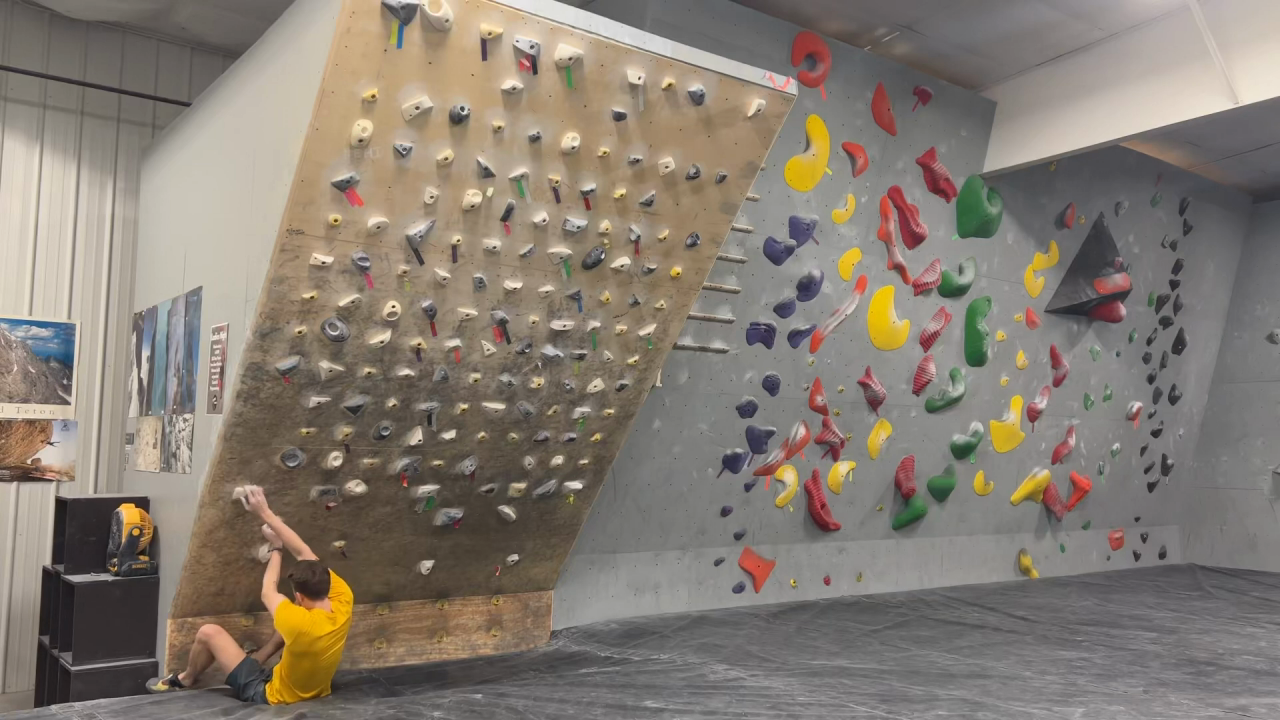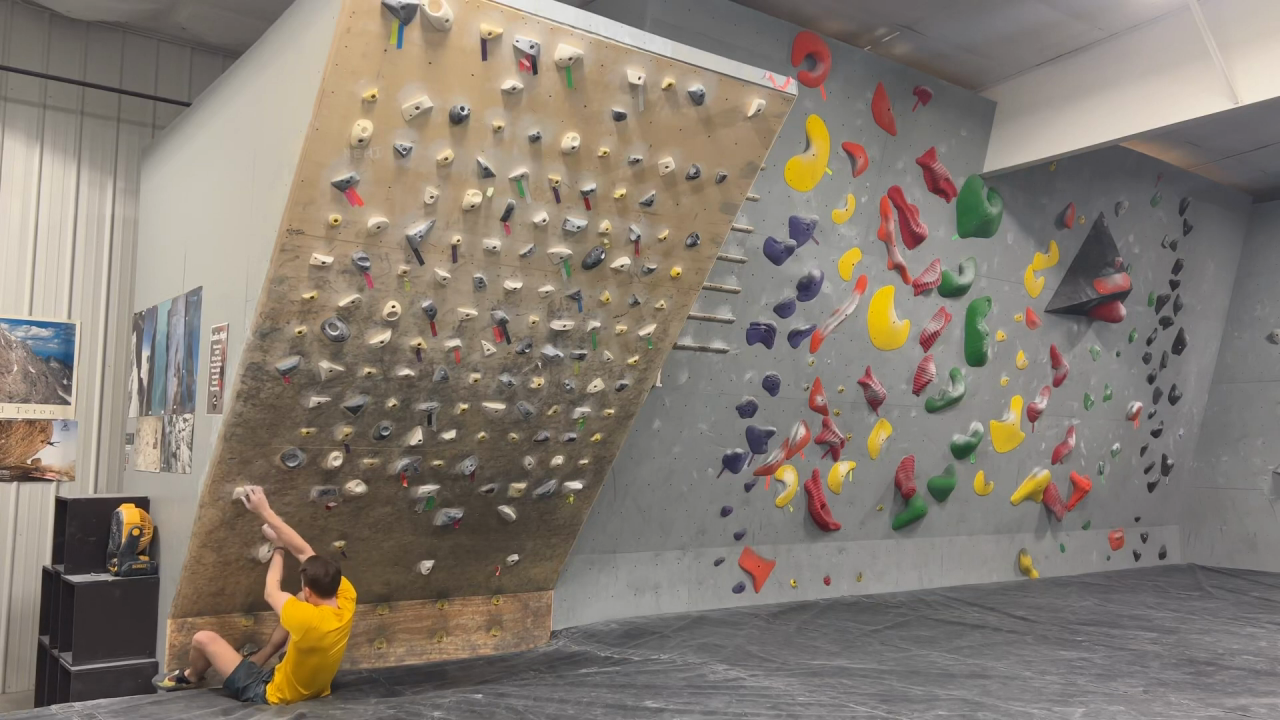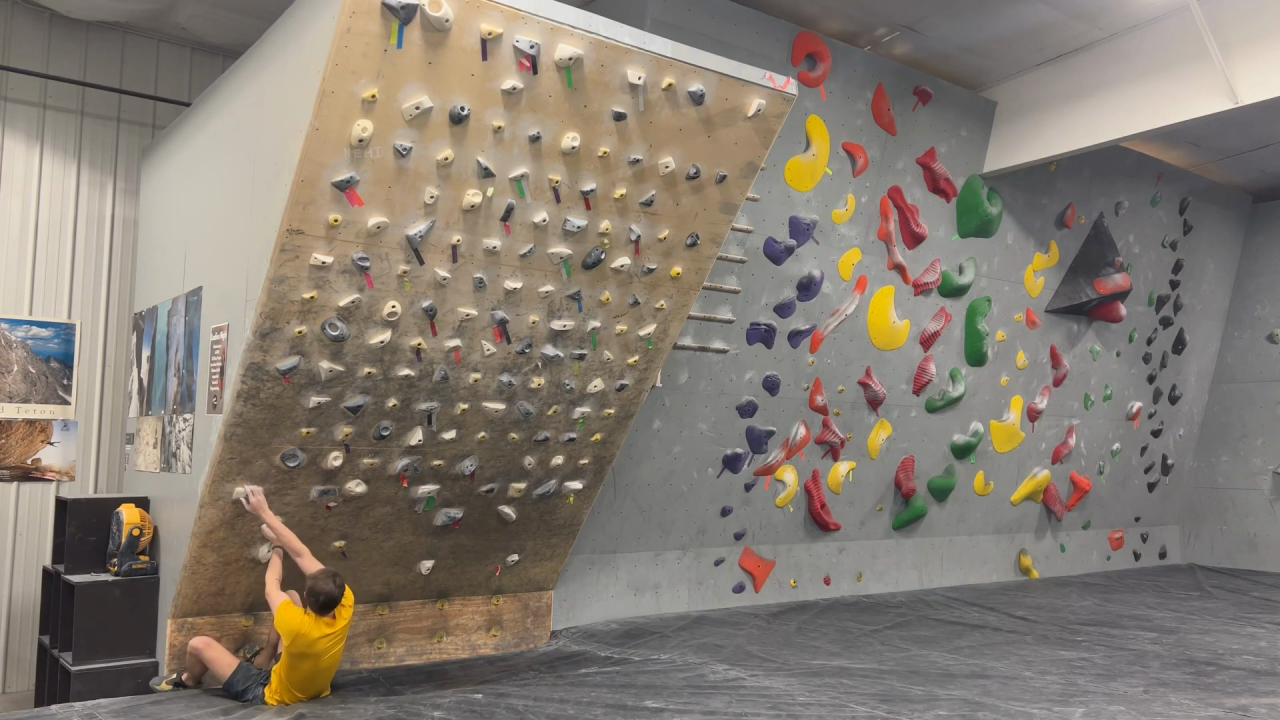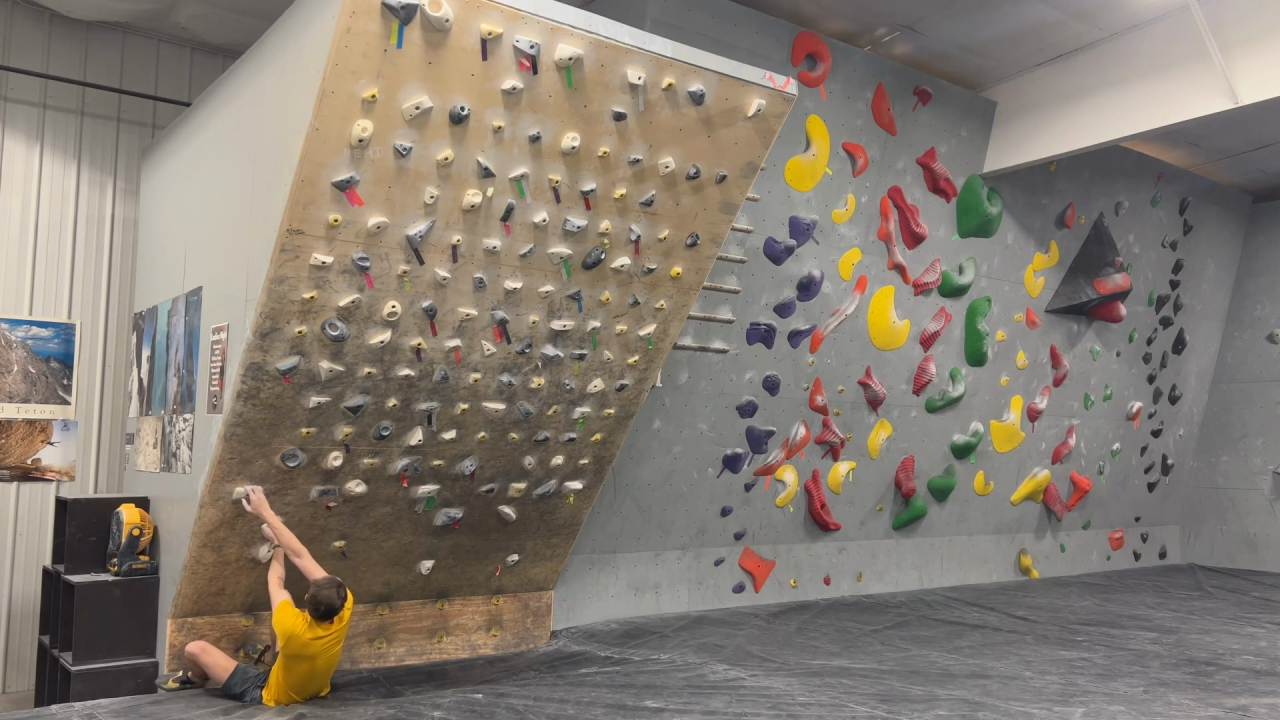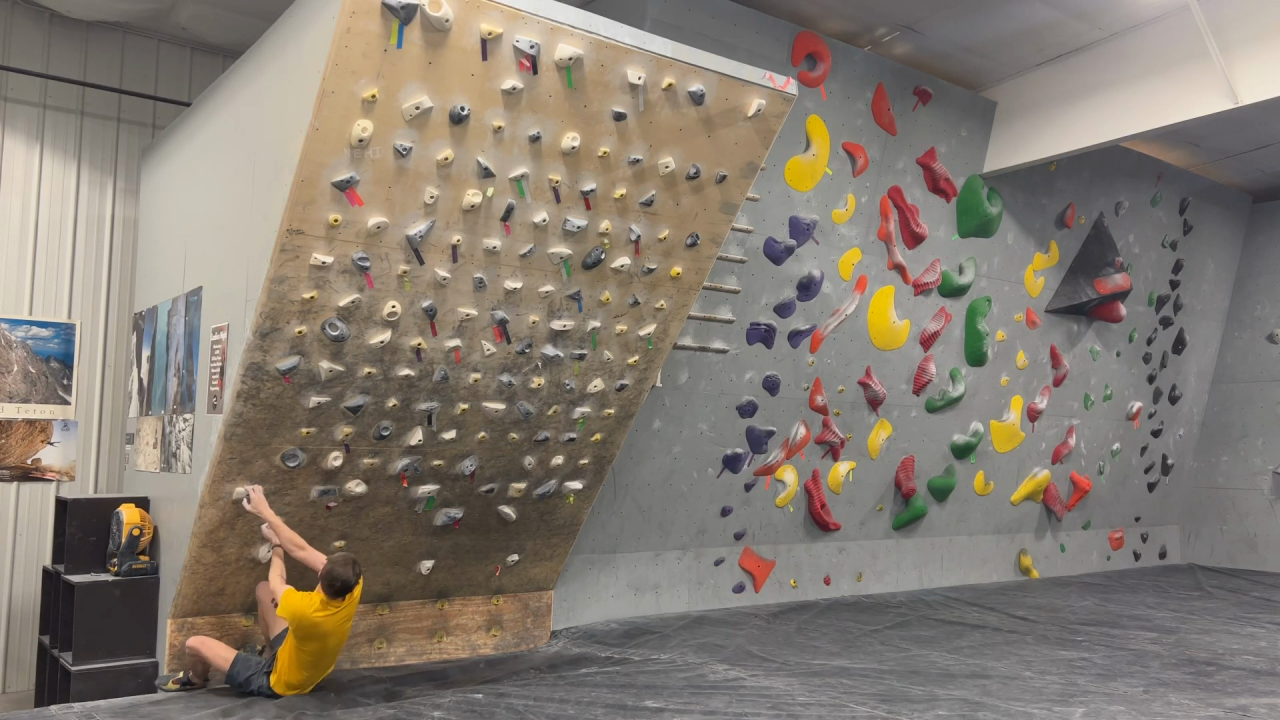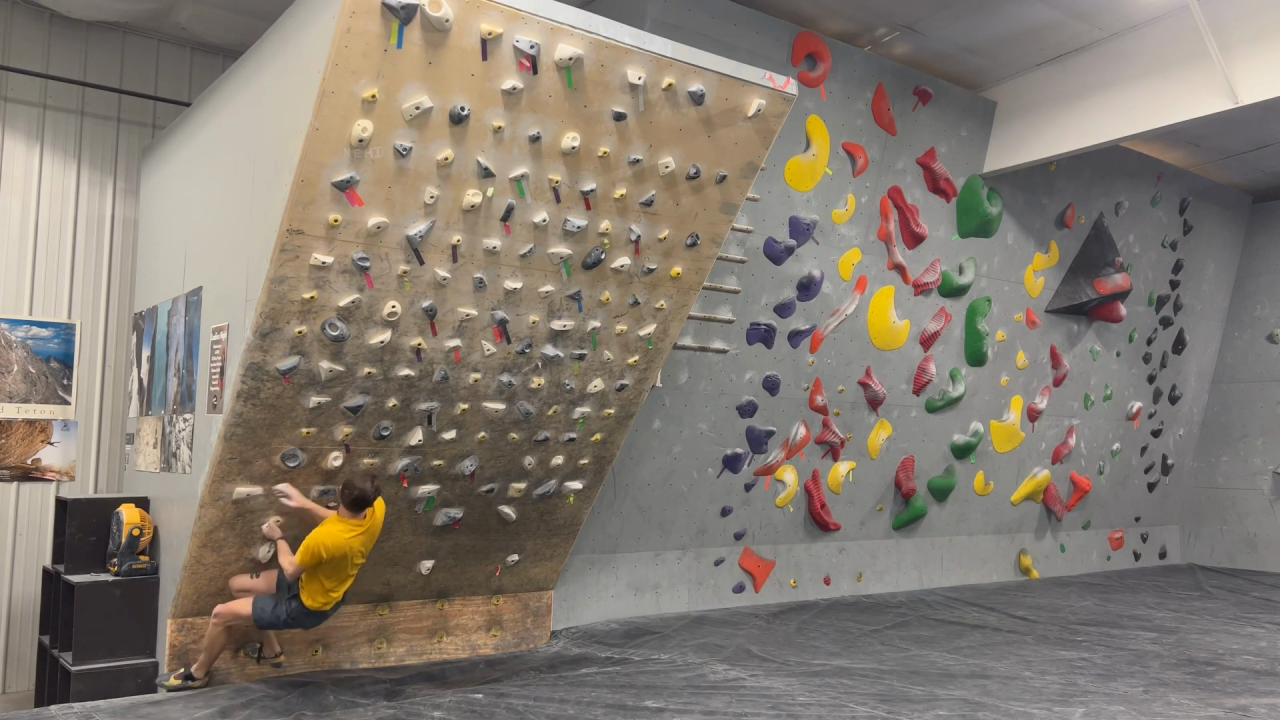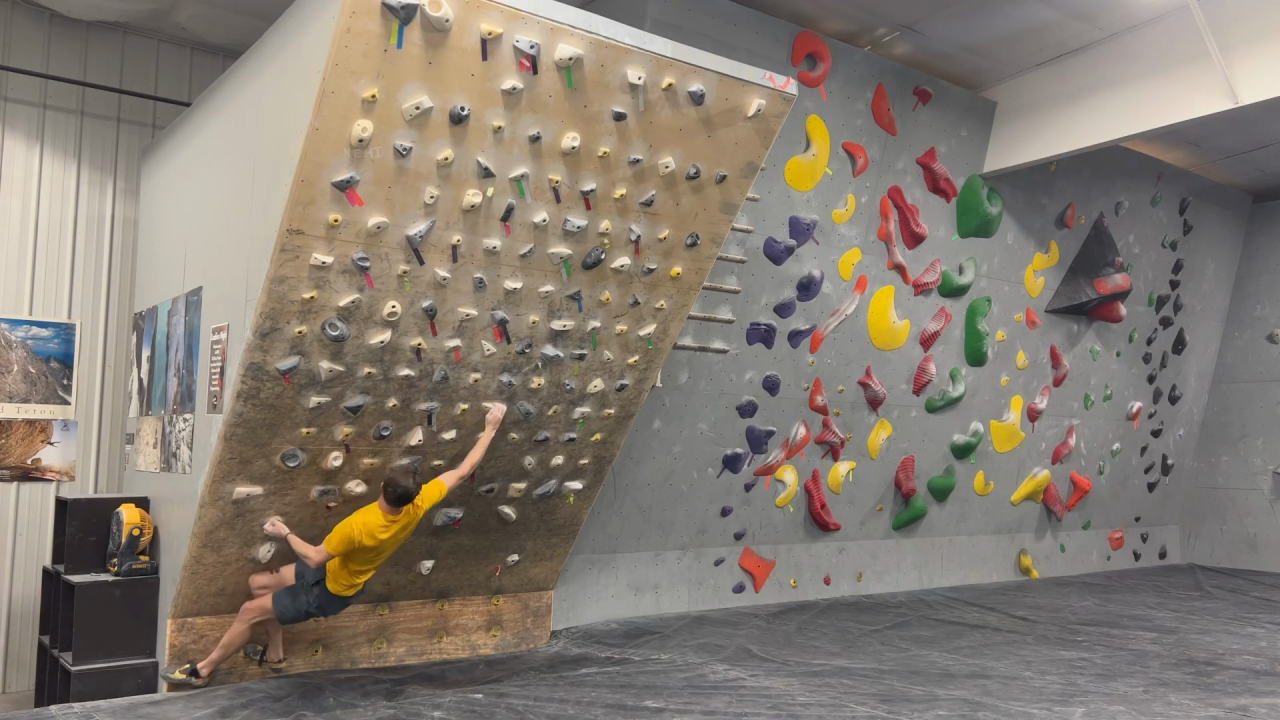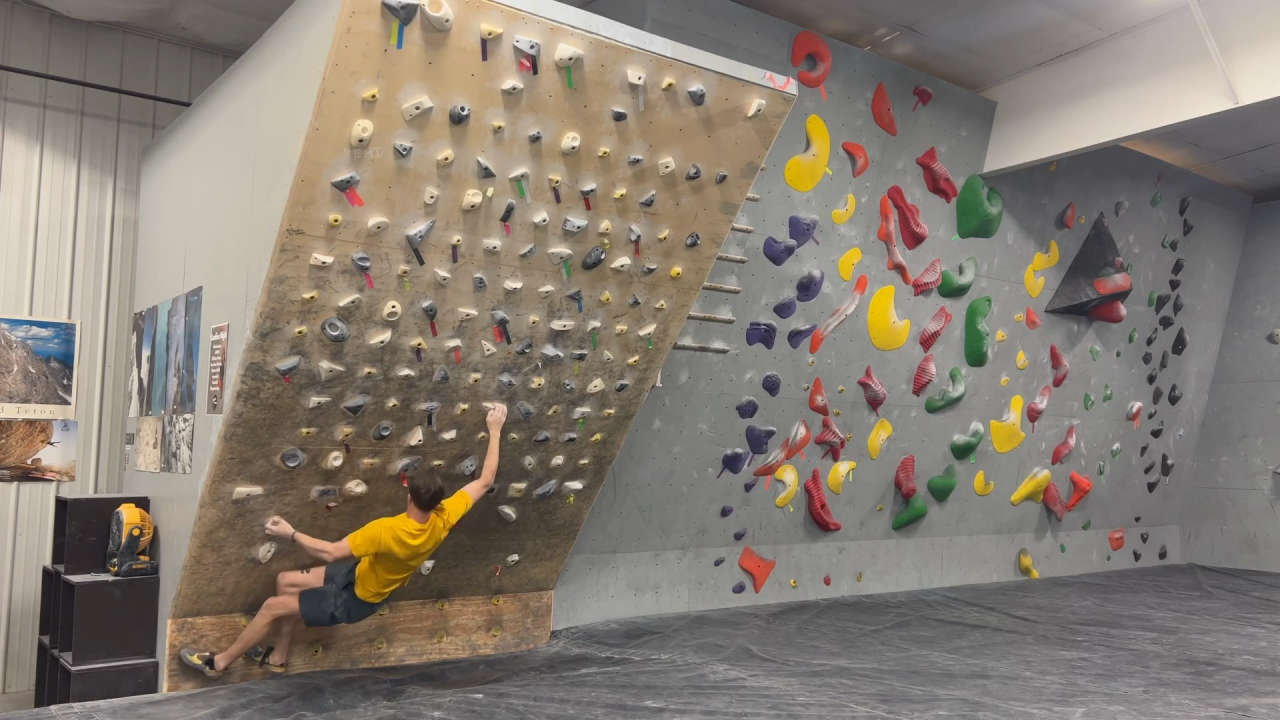
dt=0.5s
person 1, frame 1
left shoulder: (301, 622)
right shoulder: (344, 600)
left elbow: (268, 593)
right elbow: (304, 554)
left wrist: (276, 547)
right wrist: (266, 513)
left hip: (271, 695)
right hip: (313, 688)
left knee: (208, 632)
left ankle: (185, 680)
right ankle: (259, 658)
person 1, frame 2
left shoulder: (309, 619)
right shoulder: (347, 598)
left elbow: (271, 593)
right elbow: (304, 552)
left wrist: (278, 546)
right wrist: (265, 512)
left hip: (271, 694)
right hip: (312, 688)
left knee: (203, 639)
right knee: (298, 599)
left ankle: (190, 677)
right ankle: (259, 658)
person 1, frame 3
left shoulder: (299, 625)
right shoulder: (345, 604)
left elbow: (271, 589)
right elbow: (302, 555)
left wrist: (277, 545)
right wrist: (265, 513)
left hip: (272, 695)
right hip: (312, 689)
left knee: (199, 645)
right knee: (291, 595)
left ankle: (188, 681)
right ankle: (265, 659)
person 1, frame 4
left shoulder: (294, 628)
right shoulder: (343, 605)
left elbow: (275, 584)
right elbow: (300, 556)
left wrist: (277, 545)
right wrist: (266, 513)
left hip: (270, 696)
right hip: (311, 689)
left knee: (195, 649)
right knee: (285, 596)
left ankle: (194, 678)
person 1, frame 5
left shoulder: (308, 609)
right shoulder: (354, 586)
left elbow: (277, 583)
right elbow: (302, 551)
left wrist: (276, 544)
right wrist: (266, 512)
left hip: (281, 685)
left knee: (195, 644)
right knee: (262, 589)
left ankle: (196, 679)
right ankle: (271, 654)
person 1, frame 6
left shoulder: (326, 537)
right shoulder: (377, 509)
left elbow: (291, 568)
left wrist: (278, 537)
right wrist: (306, 504)
left hip: (309, 605)
right hip: (319, 583)
left knee: (222, 614)
right knee: (237, 585)
left ankle: (197, 674)
right ankle: (270, 650)
person 1, frame 7
left shoulder: (358, 527)
right shoulder: (419, 506)
left elbow: (315, 558)
right elbow: (463, 471)
left wrist: (285, 533)
right wrist: (490, 427)
left hip: (332, 592)
right hip: (337, 570)
left knee: (250, 611)
right knee: (258, 583)
left ankle: (202, 670)
right ankle: (275, 653)
person 1, frame 8
left shoulder: (387, 530)
right shoulder: (445, 519)
left elbow: (332, 553)
right elbow: (485, 481)
left wrist: (291, 533)
right wrist: (495, 430)
left hip: (355, 599)
right hip: (362, 573)
left knee: (273, 607)
right knee: (285, 581)
left ankle: (218, 662)
right ankle: (279, 656)
